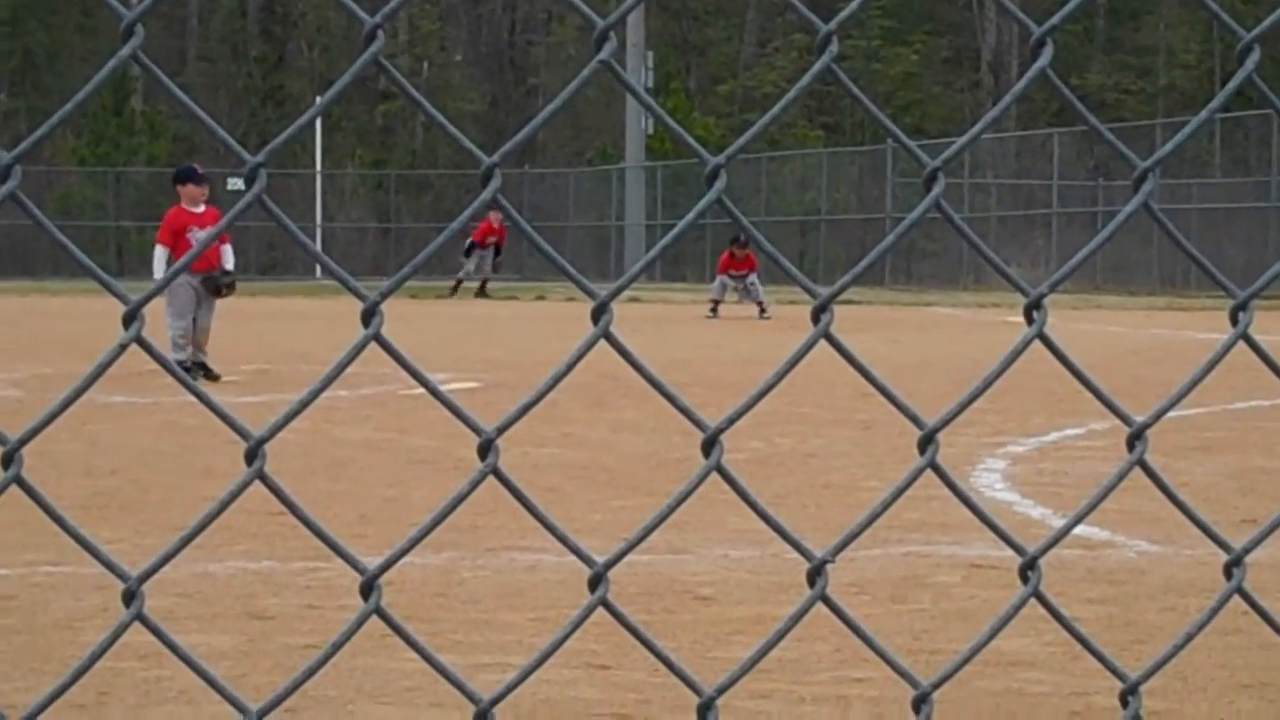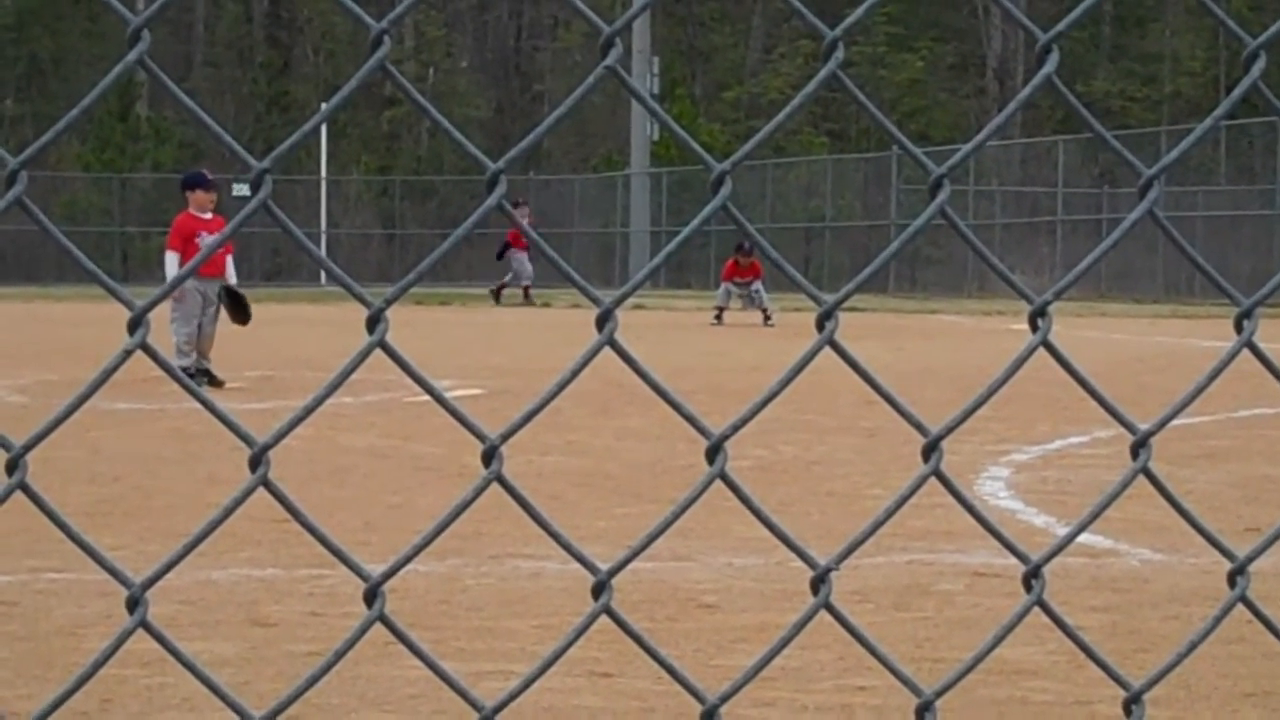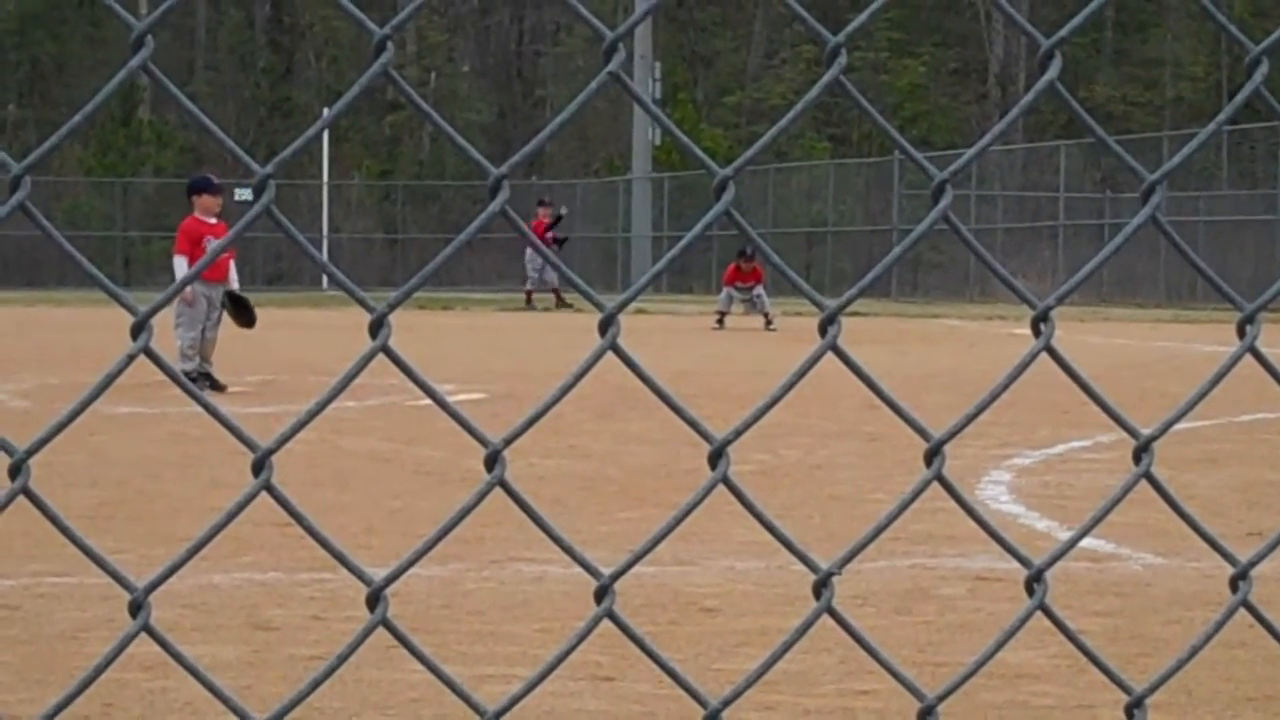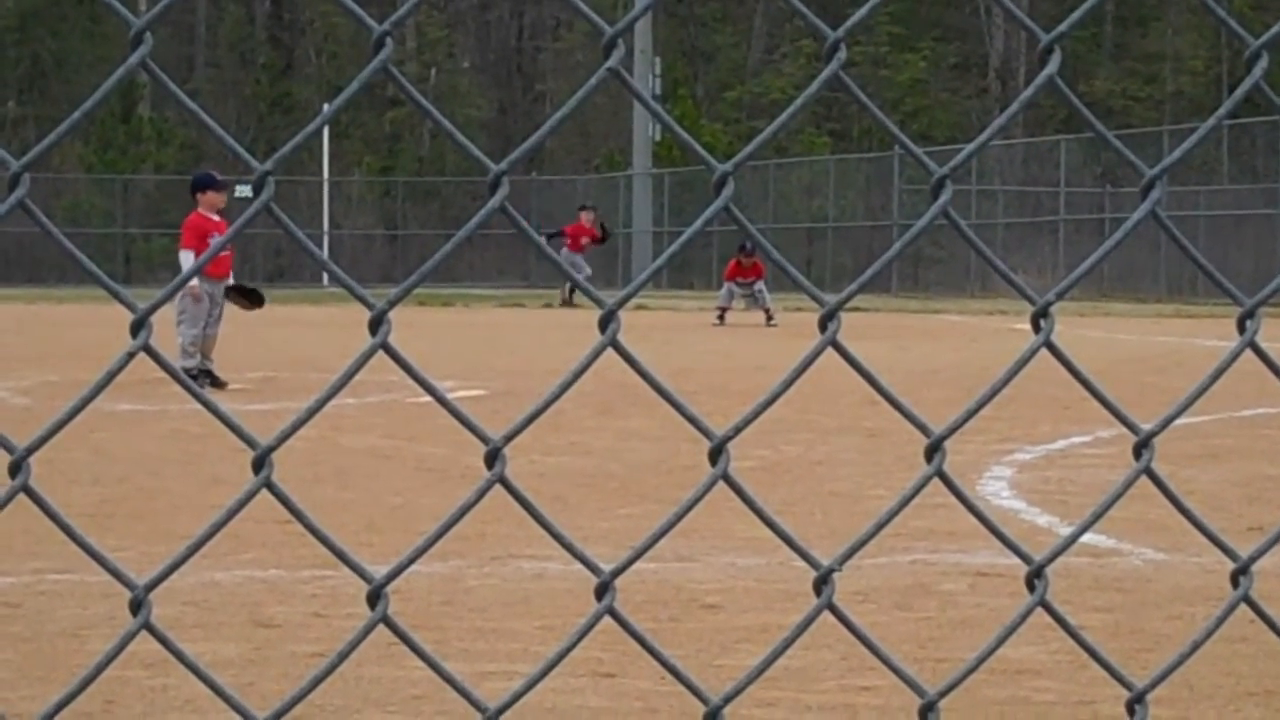
dt=0.4s
person 1, frame 1
left shoulder: (214, 214)
right shoulder: (174, 216)
left elbow: (225, 243)
right elbow: (161, 247)
left wrist: (228, 269)
right wrist: (159, 277)
left hip: (209, 277)
right hip: (183, 277)
left knee: (204, 322)
right knee: (182, 322)
left ankle: (199, 361)
right ankle: (181, 363)
person 1, frame 2
left shoulder: (220, 222)
right shoulder: (182, 222)
left elbow: (227, 253)
right elbow: (172, 253)
left wrist: (232, 282)
right wrist: (173, 282)
left hip: (215, 283)
right hip: (191, 282)
left knee: (208, 328)
right knee: (187, 327)
left ankle: (203, 367)
right ankle: (185, 369)
person 1, frame 3
left shoulder: (222, 227)
right shoulder: (189, 226)
left elbow: (229, 258)
right elbow: (180, 258)
left wrist: (234, 286)
right wrist: (184, 286)
left hip: (218, 288)
right hip: (197, 286)
left knee: (210, 332)
right knee: (191, 331)
left ankle: (204, 371)
right ankle: (188, 373)
person 1, frame 4
left shoulder: (223, 223)
right shoulder: (194, 222)
right elbow: (186, 253)
left wrist: (229, 281)
right wrist: (192, 281)
left hip: (218, 284)
right hip: (200, 283)
left knee: (211, 329)
right knee: (193, 328)
left ankle: (205, 368)
right ankle: (189, 370)
